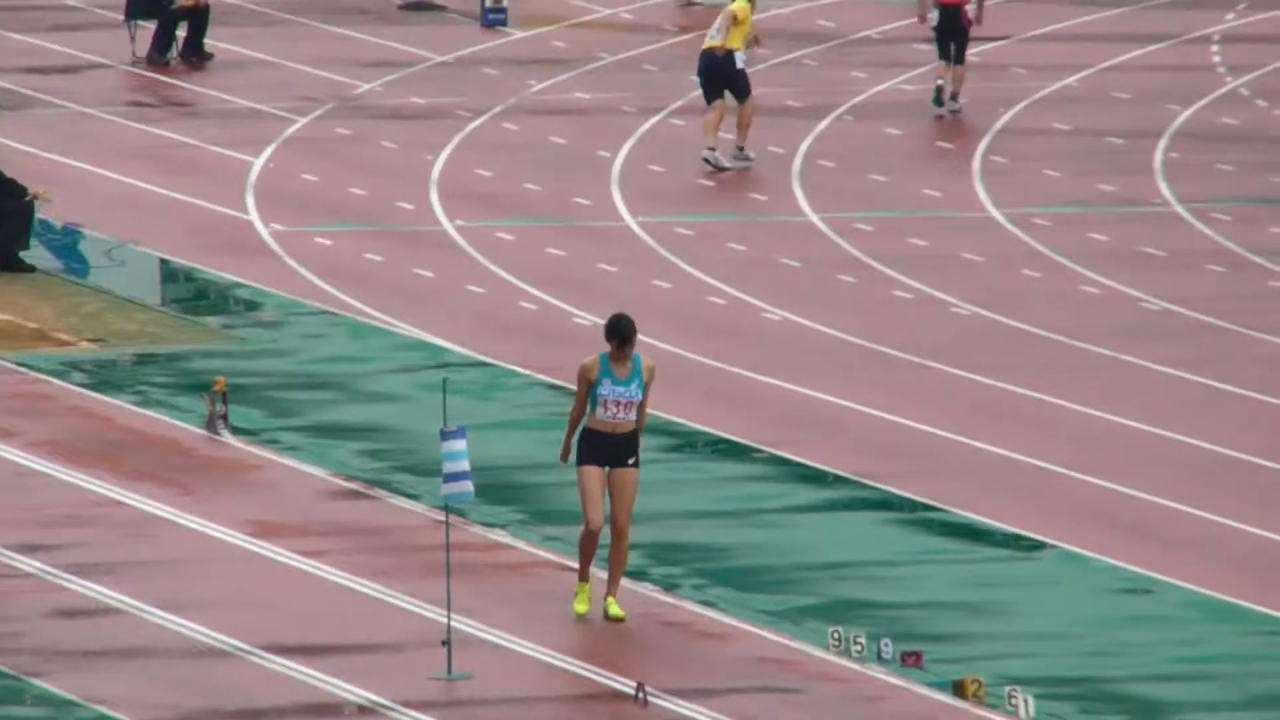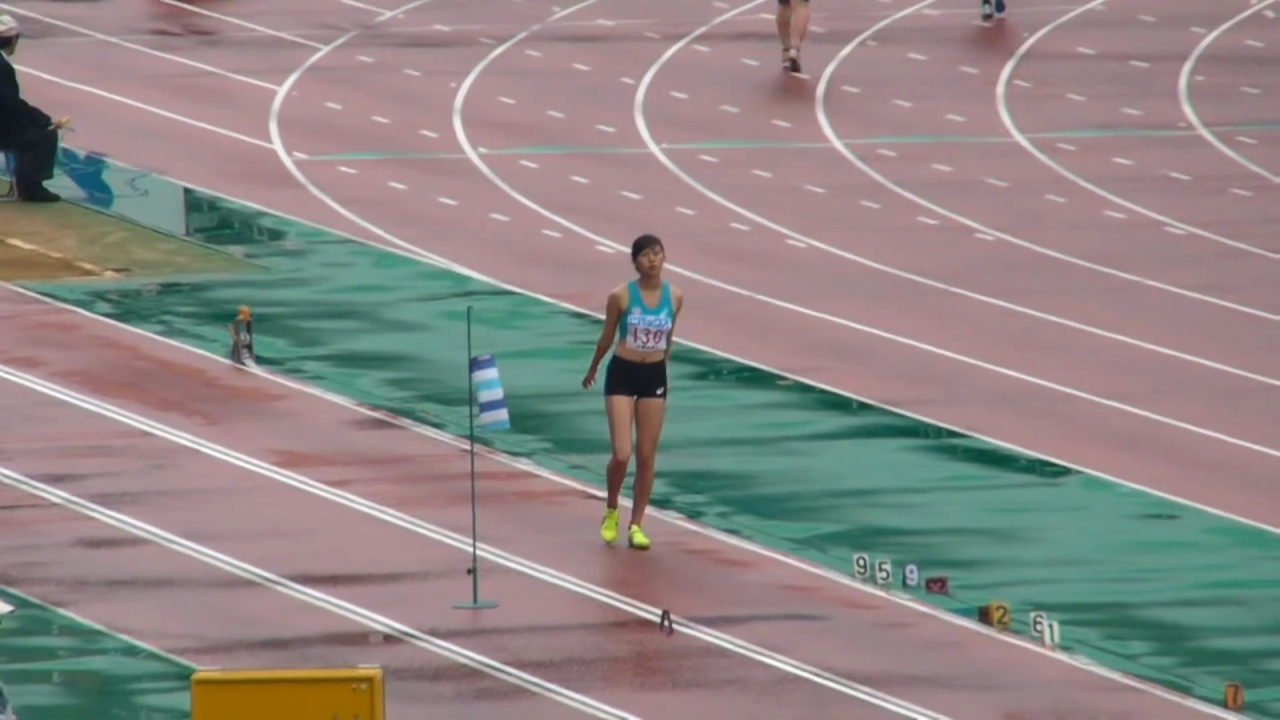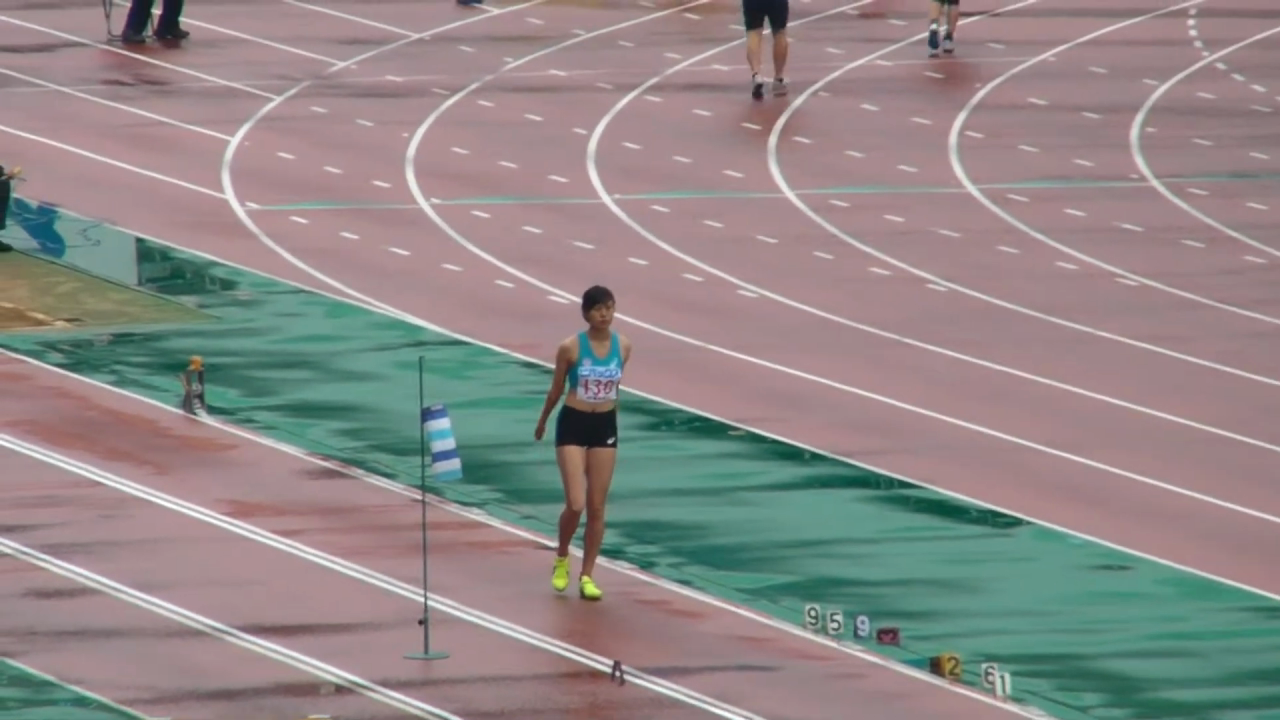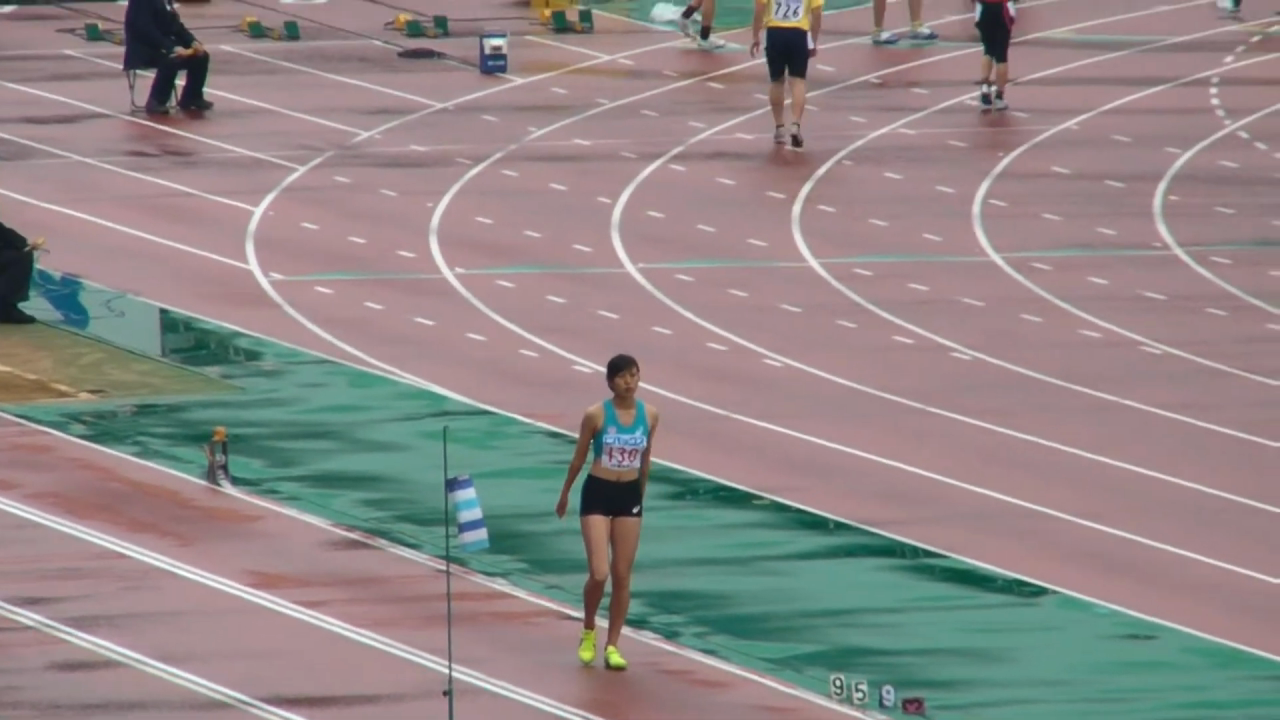
dt=1s
person 1, frame 1
left shoulder: (646, 367)
right shoulder: (590, 367)
right elbow: (578, 409)
left wrist: (637, 443)
right wrist: (567, 442)
left hip: (626, 446)
right hip: (592, 444)
left knee: (621, 526)
right knee: (594, 524)
left ankle: (611, 597)
right ankle: (583, 584)
person 1, frame 2
left shoulder: (675, 297)
right shoulder: (620, 295)
right elbow: (607, 337)
right wrist: (592, 370)
left hip: (654, 376)
right hip: (621, 373)
left knee: (647, 456)
right knee: (621, 454)
left ankle: (636, 525)
right ankle: (611, 510)
person 1, frame 3
left shoulder: (623, 346)
right shoulder: (570, 347)
right elbow: (557, 389)
right wrist: (542, 421)
left hip: (605, 425)
right hip: (573, 423)
left knee: (597, 506)
right knee: (575, 504)
left ankle: (587, 575)
right ankle: (562, 559)
person 1, frame 4
left shoulder: (650, 414)
right shoulder: (595, 414)
right elbow: (579, 457)
left wrist: (641, 492)
right wrist: (564, 494)
left hip: (630, 494)
right hip: (598, 492)
left knee: (622, 576)
right knee: (599, 574)
left ankle: (612, 645)
right ankle: (588, 633)
